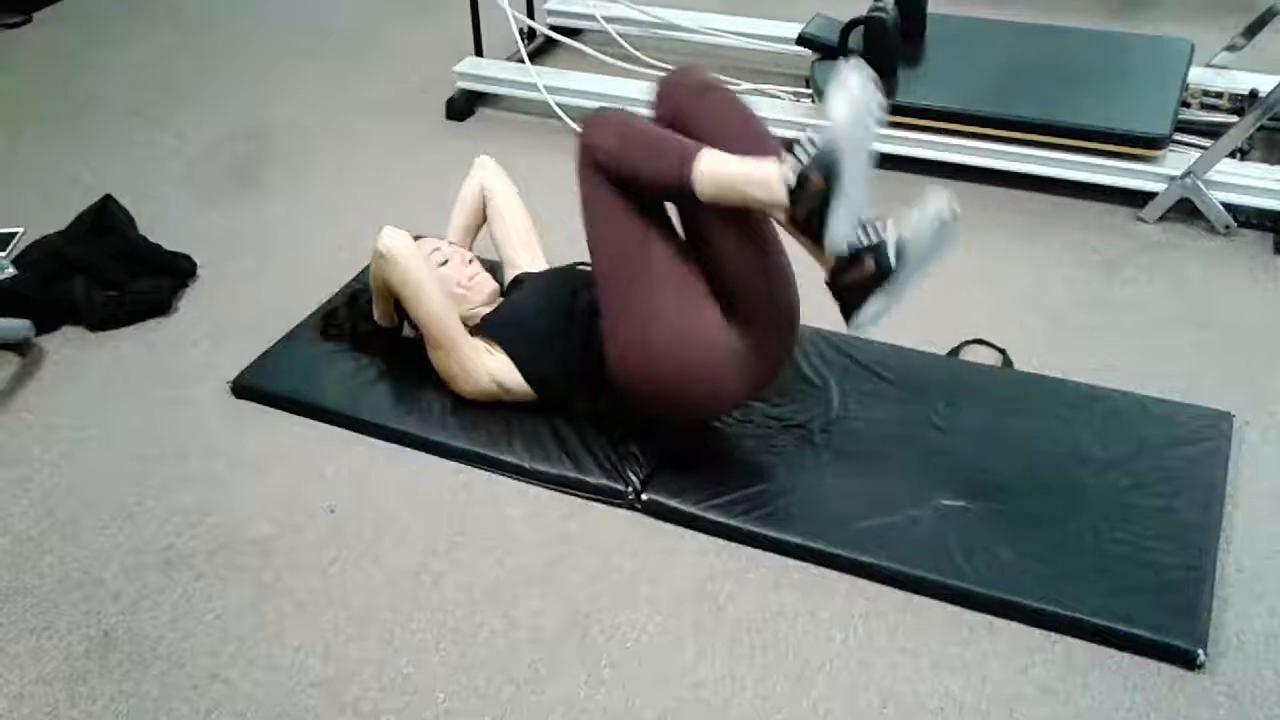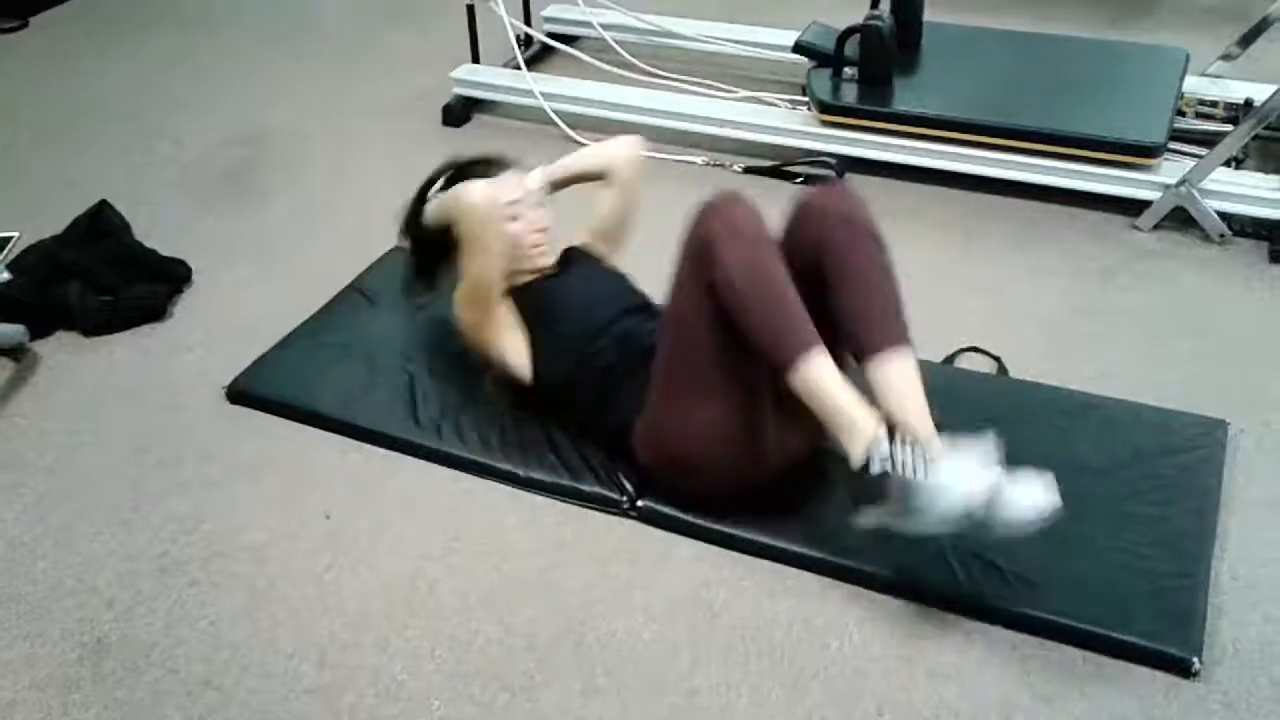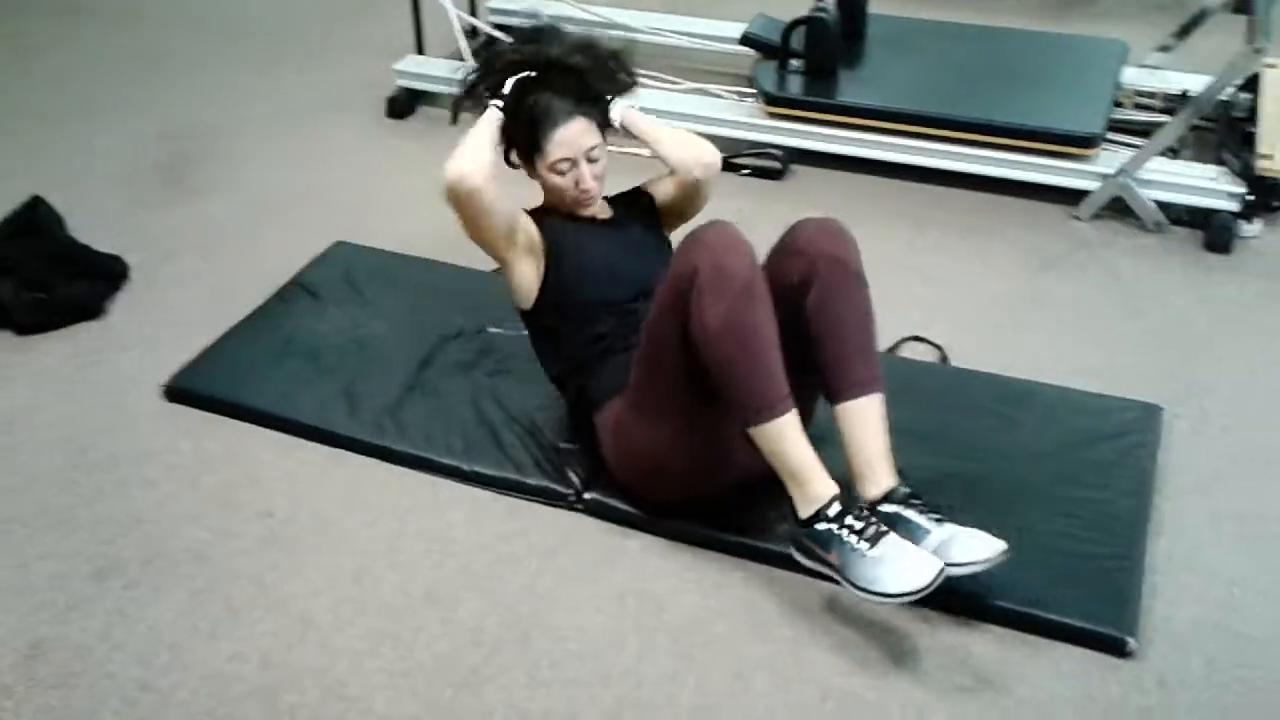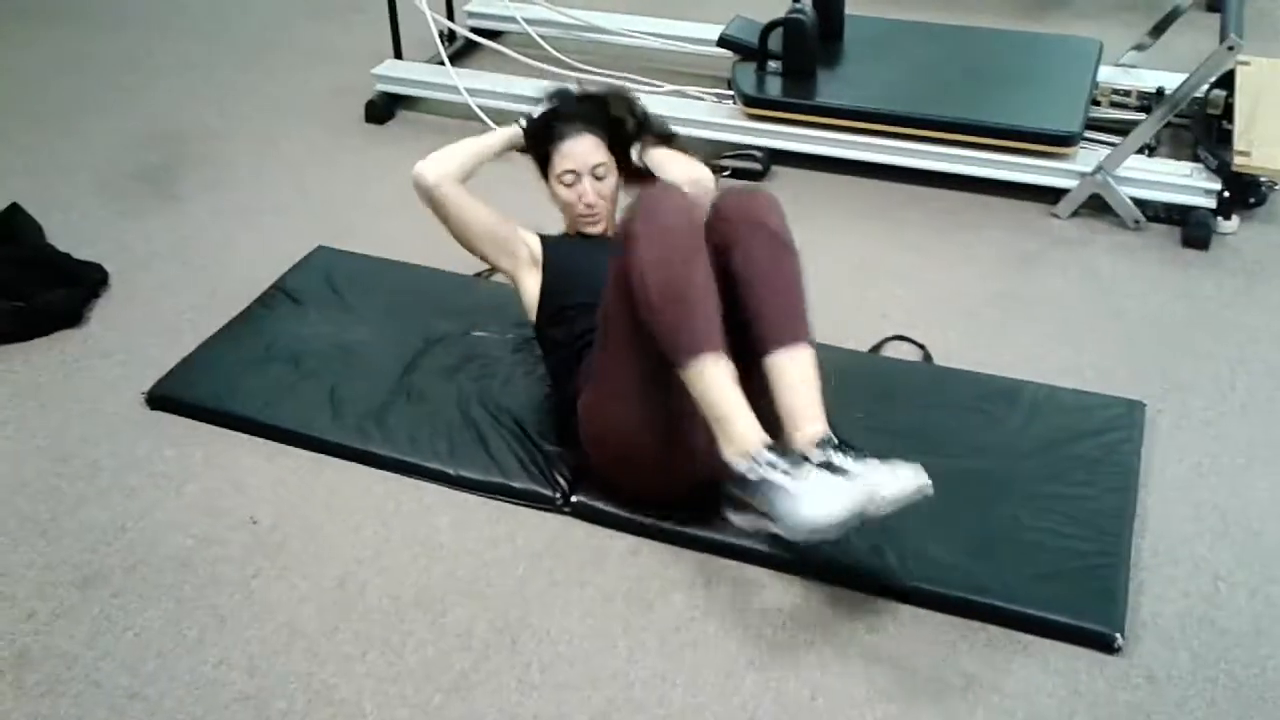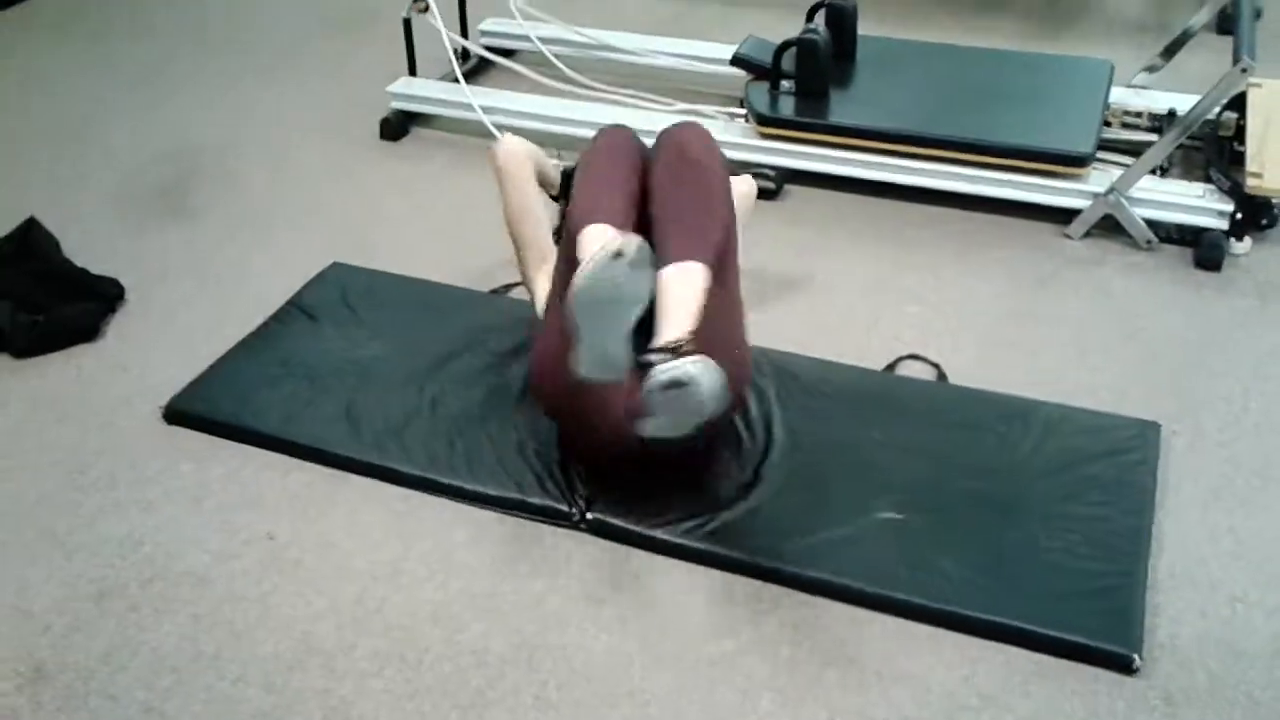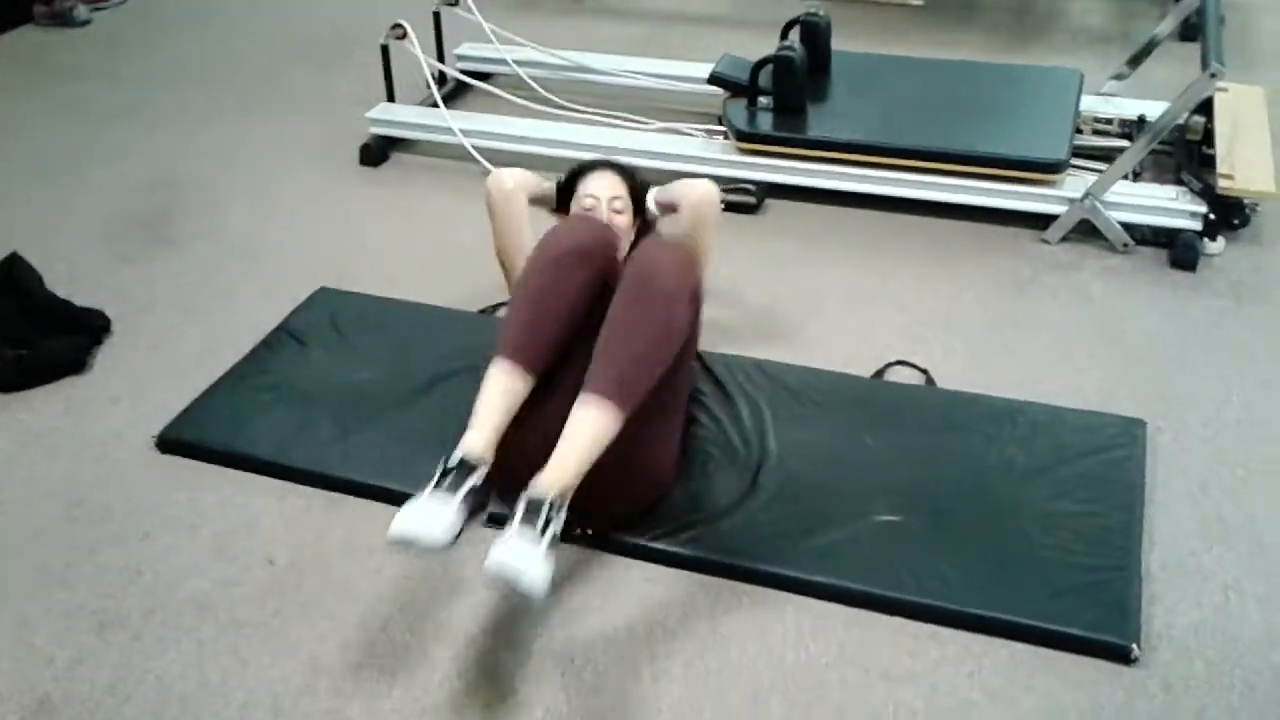
dt=0.3s
person 1, frame 1
left shoulder: (525, 288)
right shoulder: (475, 365)
left elbow: (487, 172)
right elbow: (393, 246)
left wrist: (449, 243)
right wrist: (384, 299)
left hip: (752, 329)
right hip: (685, 363)
left knee: (683, 92)
right knee: (606, 131)
left ankle: (851, 258)
right ankle: (803, 185)
person 1, frame 2
left shoulder: (582, 260)
right shoulder: (493, 320)
left elbow: (625, 155)
right elbow: (479, 204)
left wrist: (536, 184)
right wrist: (451, 203)
left hip: (767, 409)
right hip: (696, 446)
left knee: (830, 207)
right knee: (725, 216)
left ankle: (923, 452)
right ankle: (876, 458)
person 1, frame 3
left shoulder: (643, 209)
right shoulder: (525, 239)
left elbow: (702, 164)
right elbow: (463, 180)
left wrist: (618, 112)
right wrist: (497, 112)
left hip: (744, 416)
right hip: (660, 443)
left knee: (819, 243)
right knee: (718, 250)
left ankle: (880, 497)
right ankle: (821, 514)
person 1, frame 4
left shoulder: (642, 234)
right shoulder: (534, 255)
left elbow: (699, 183)
right elbow: (431, 177)
left wrist: (643, 150)
right wrist: (516, 134)
left hip: (733, 409)
right hip: (635, 441)
left knee: (743, 211)
right knee: (662, 211)
left ankle: (812, 448)
right ankle: (751, 463)
person 1, frame 5
right shoulder: (552, 268)
left elbow: (743, 186)
right elbow: (511, 152)
left hip: (678, 394)
right hip: (593, 400)
left knee: (685, 142)
right knee: (615, 147)
left ankle: (673, 359)
right ankle: (601, 314)
person 1, frame 6
left shoulder: (672, 269)
left elbow: (704, 197)
right elbow: (505, 185)
left wrist: (656, 204)
right wrist: (560, 196)
left hip: (623, 465)
right hip: (534, 442)
left knee: (662, 269)
right knee: (581, 235)
left ankle: (543, 506)
right ankle: (470, 465)
